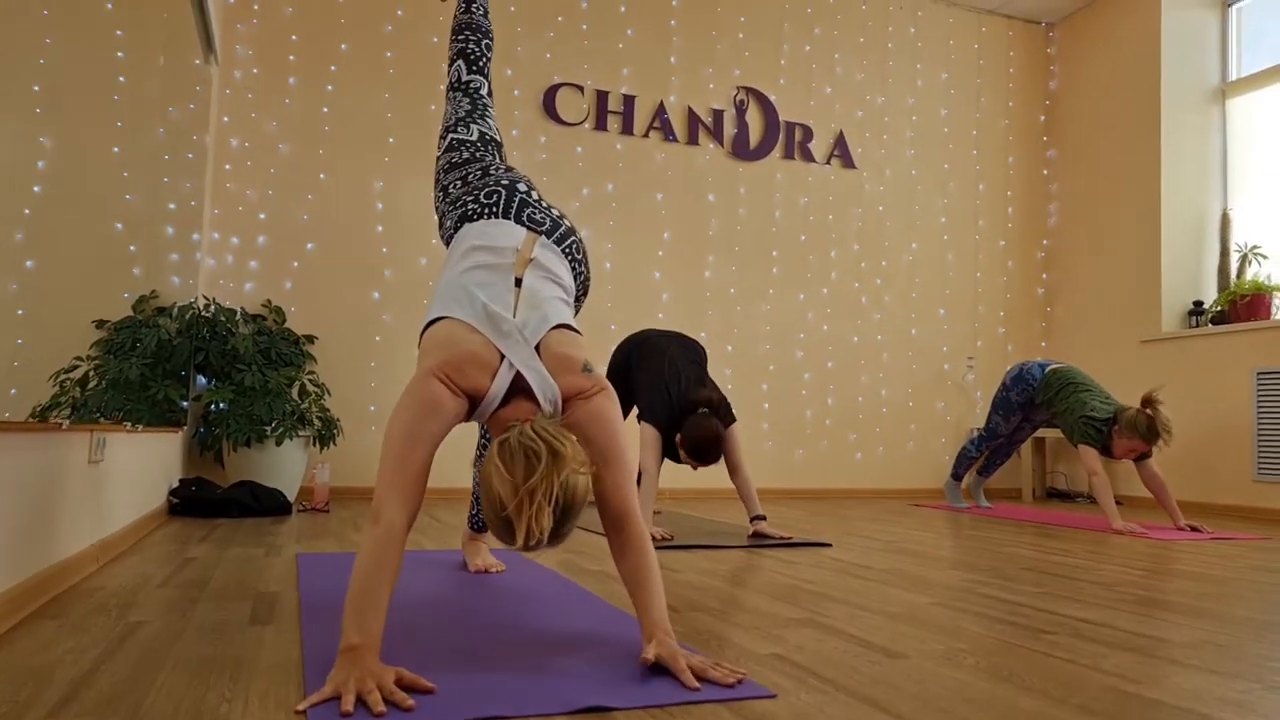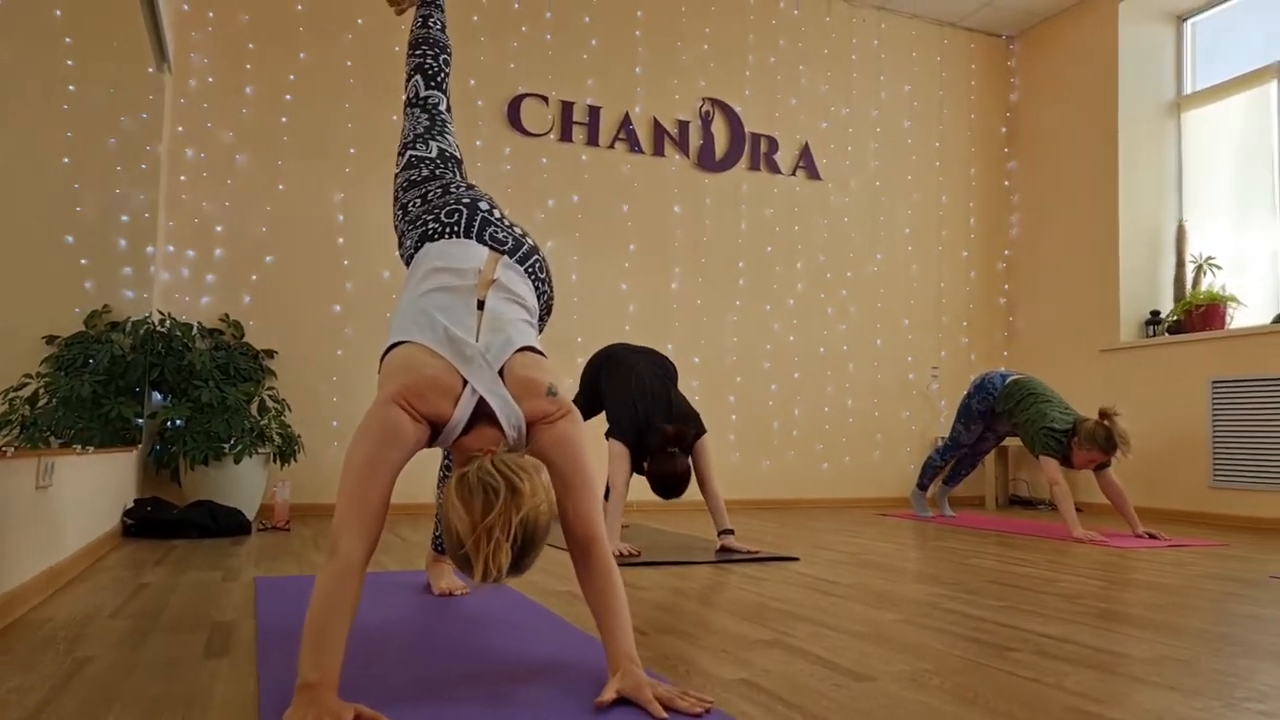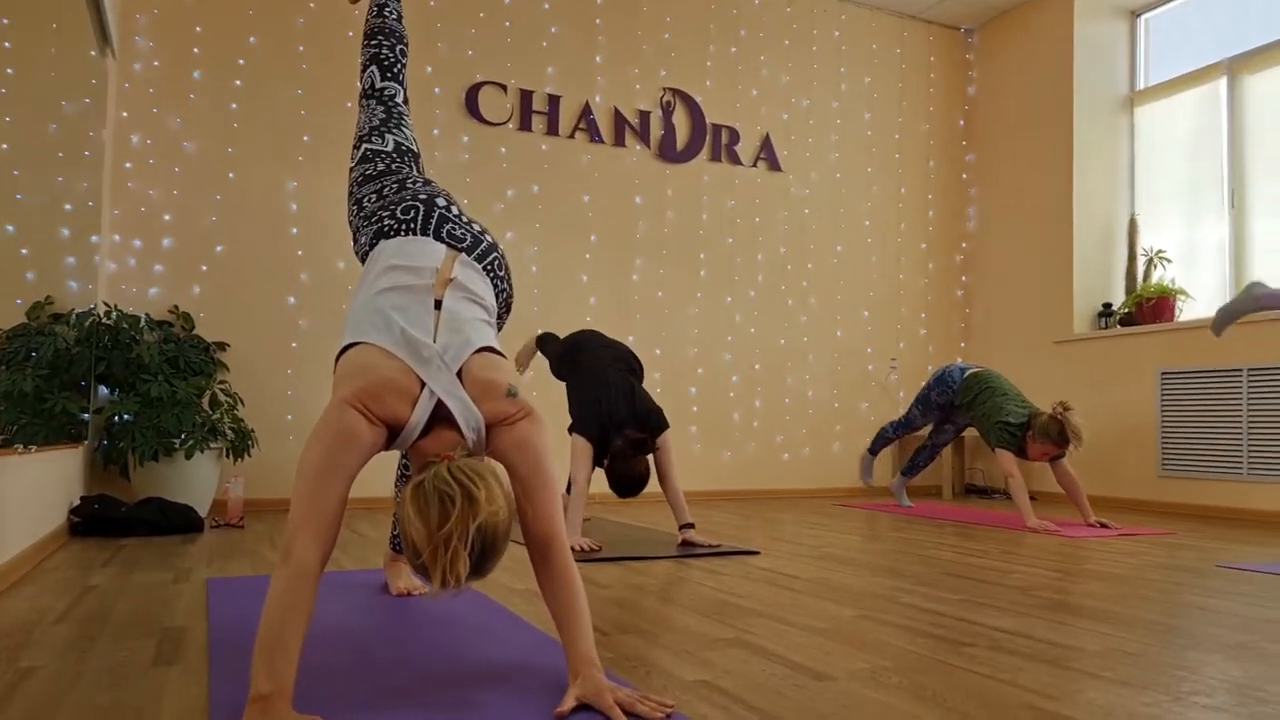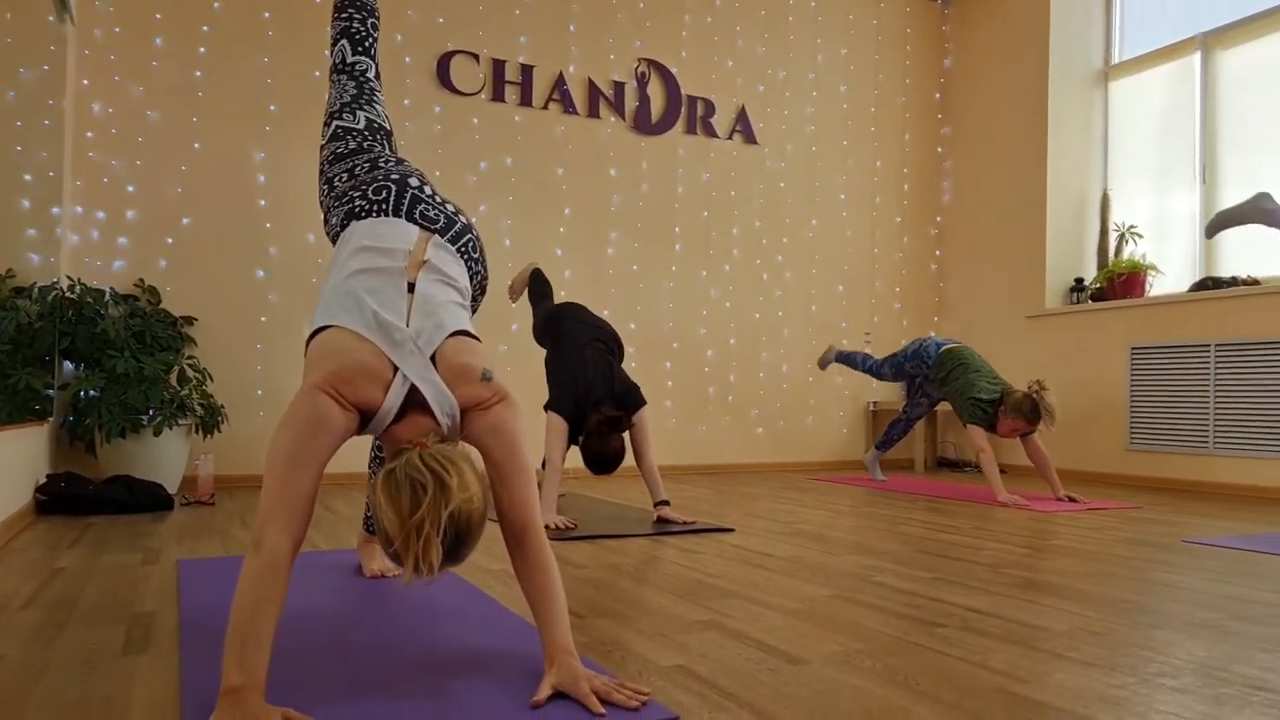
dt=0.3s
person 1, frame 1
left shoulder: (585, 390)
right shoulder: (448, 376)
left elbow: (624, 521)
right elbow: (388, 520)
left wrist: (661, 637)
right wrist: (355, 654)
left hip: (555, 249)
right hip: (482, 215)
right knee: (470, 95)
person 1, frame 2
left shoulder: (550, 411)
right shoulder: (409, 402)
left elbow: (590, 543)
right elbow: (346, 550)
left hip: (517, 267)
right hip: (444, 236)
right knee: (429, 106)
person 1, frame 3
left shoulder: (508, 412)
right shoulder: (365, 403)
left elbow: (550, 545)
right elbow: (300, 556)
left hip: (474, 264)
right hip: (399, 227)
right knee: (385, 99)
person 1, frame 4
left shoulder: (484, 396)
right shoulder: (337, 388)
left elbow: (526, 532)
right elbow: (271, 545)
left wrist: (565, 659)
left hip: (449, 246)
right hip: (371, 213)
right knee: (356, 79)
person 2, frame 1
left shoulder: (1132, 429)
right shoulder: (1092, 423)
left elbow: (1151, 475)
right elbow: (1096, 474)
left wrist: (1178, 519)
right wrist: (1116, 521)
left hip: (1050, 390)
right hip: (1028, 382)
left knee: (1012, 440)
right knee: (992, 435)
left ankle: (977, 485)
right ankle: (954, 484)
person 2, frame 2
left shoulder: (1092, 439)
right shoulder: (1052, 434)
left elbow: (1110, 484)
right elbow: (1057, 483)
left wrist: (1136, 526)
right wrist: (1076, 530)
left hip: (1011, 403)
right hip: (992, 392)
left knee: (978, 451)
right knee: (957, 445)
left ankle: (941, 495)
right ankle: (919, 493)
person 2, frame 3
left shoulder: (1046, 431)
right shoulder: (1007, 427)
left elbow: (1065, 475)
right elbow: (1012, 475)
left wrist: (1089, 516)
right wrist: (1030, 519)
left hip: (973, 391)
right hip: (953, 384)
left knee: (937, 443)
right knee: (910, 424)
left ankle: (900, 484)
right ankle: (870, 455)
person 2, frame 4
left shoulder: (1018, 408)
right shoulder: (980, 404)
left elbow: (1036, 450)
right elbow: (983, 450)
left wrist: (1058, 490)
right wrist: (1001, 494)
left hip: (953, 357)
right hip: (930, 358)
left knee: (910, 416)
right knee: (877, 370)
left ankle: (873, 457)
right ankle: (834, 354)
person 3, frame 1
left shoulder: (719, 413)
right shoulder: (660, 409)
left elbow: (738, 470)
right elbow: (649, 469)
left wrist: (758, 519)
right wrist: (646, 523)
right hip: (636, 351)
left knee: (655, 440)
left ankle: (637, 494)
person 3, frame 2
left shoulder: (689, 427)
right shoulder: (628, 427)
left elbow: (708, 484)
right elbow: (618, 486)
left wrist: (726, 534)
right wrist: (613, 540)
right hip: (609, 364)
right knee: (584, 408)
left ankle: (608, 509)
person 3, frame 3
left shoulder: (652, 420)
right shoulder: (591, 424)
left elbow: (668, 480)
right elbow: (580, 482)
left wrist: (687, 528)
right wrist: (573, 535)
left hip: (622, 358)
right hip: (577, 352)
left knee: (585, 441)
right knee: (552, 347)
left ankle: (567, 502)
right ankle: (536, 341)
person 3, frame 4
left shoulder: (628, 397)
right shoulder: (567, 403)
left elbow: (646, 458)
right elbow: (554, 459)
left wrist: (662, 504)
right wrist: (548, 512)
left hip: (601, 336)
right hip: (558, 325)
right knee: (544, 304)
right ankle: (532, 273)
